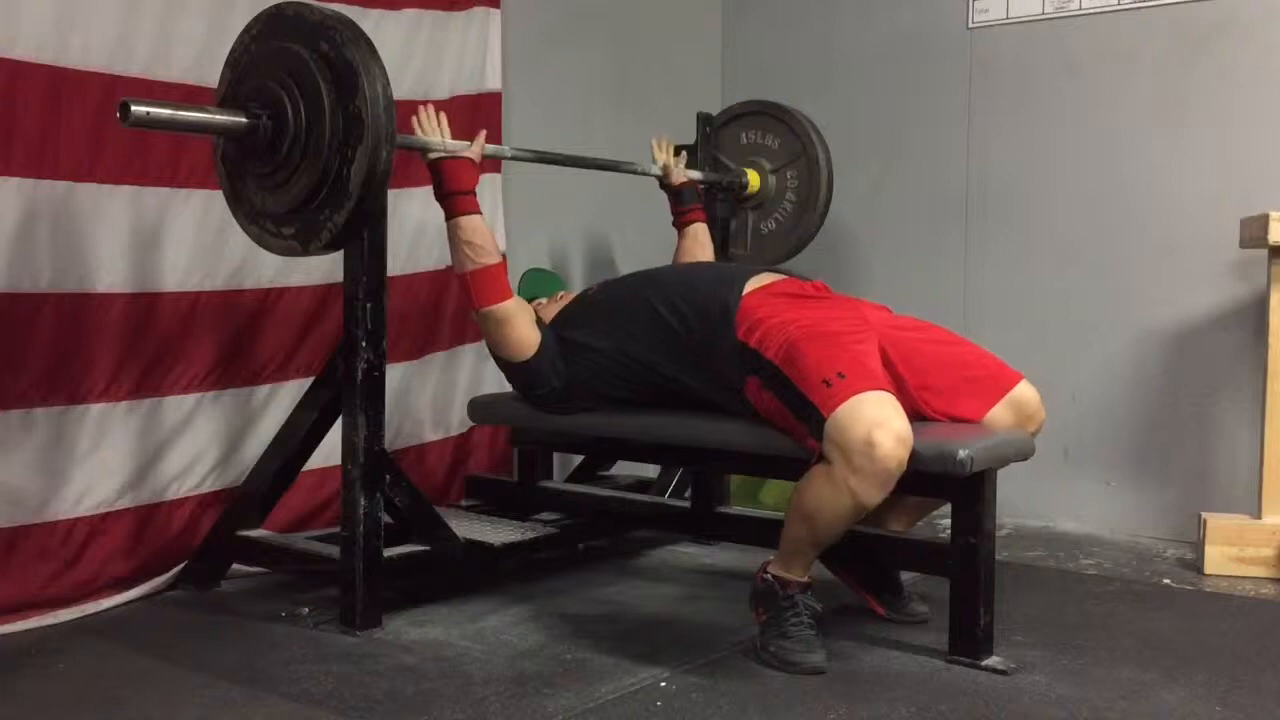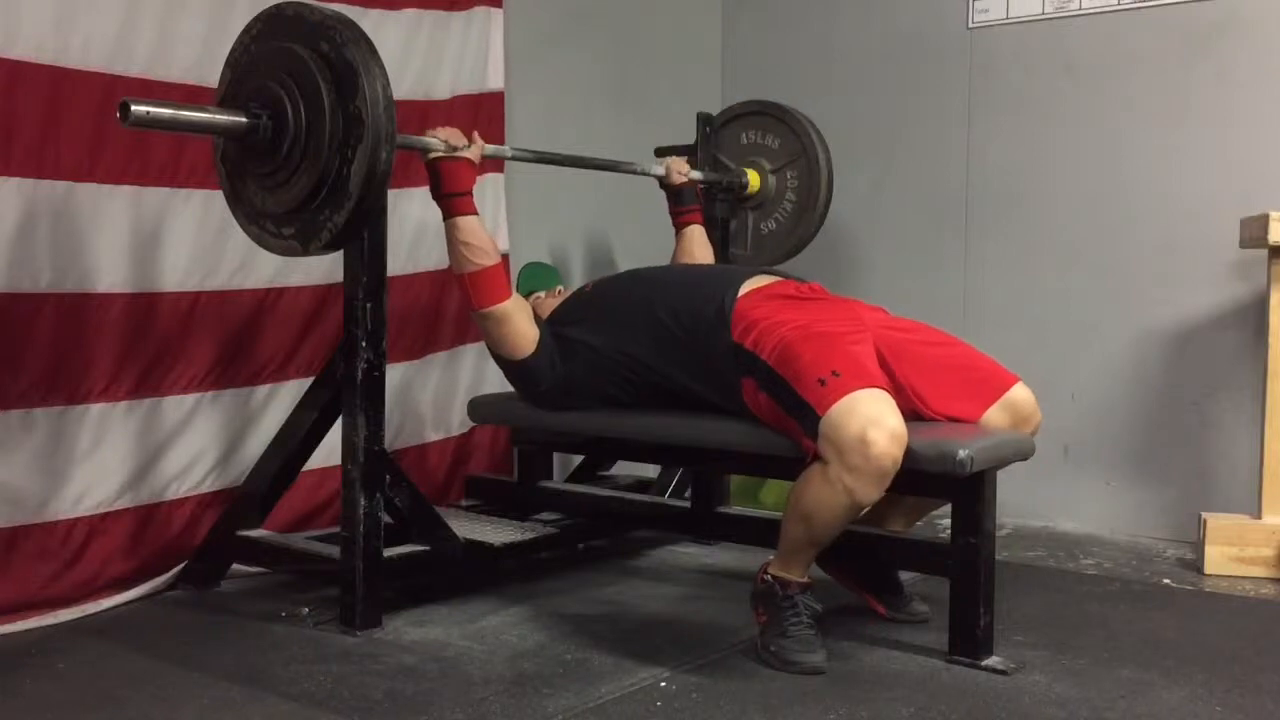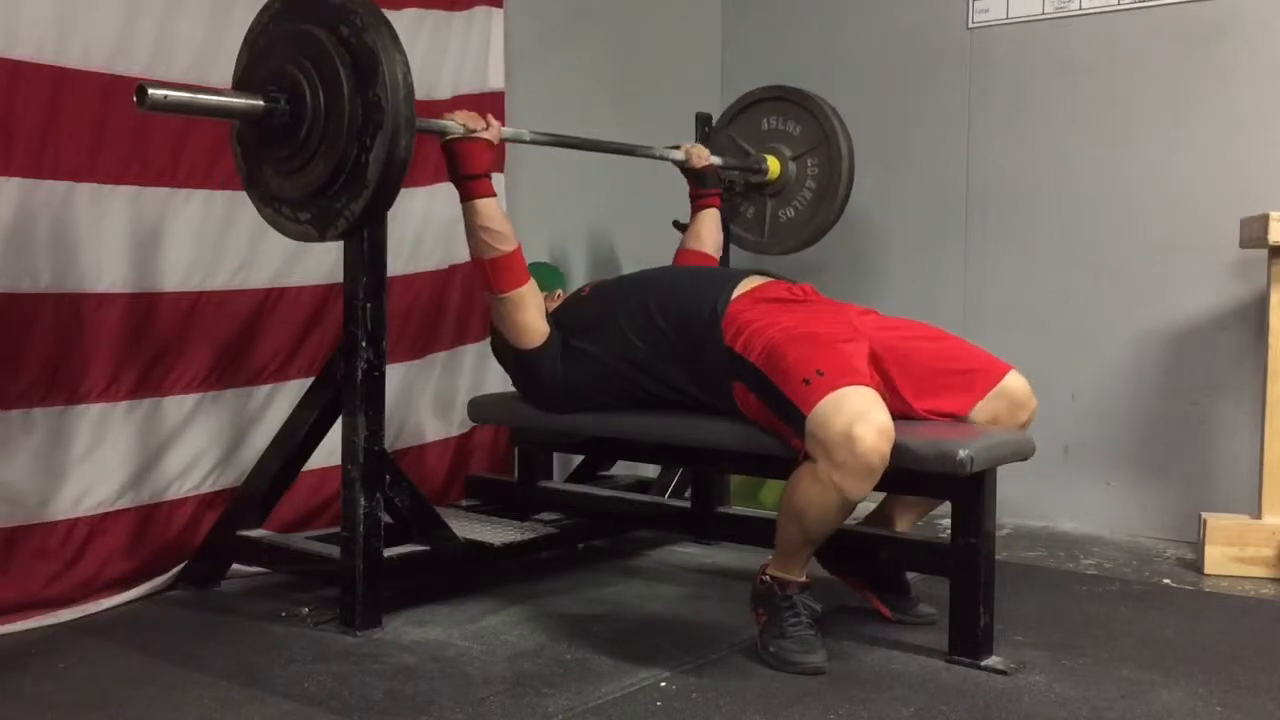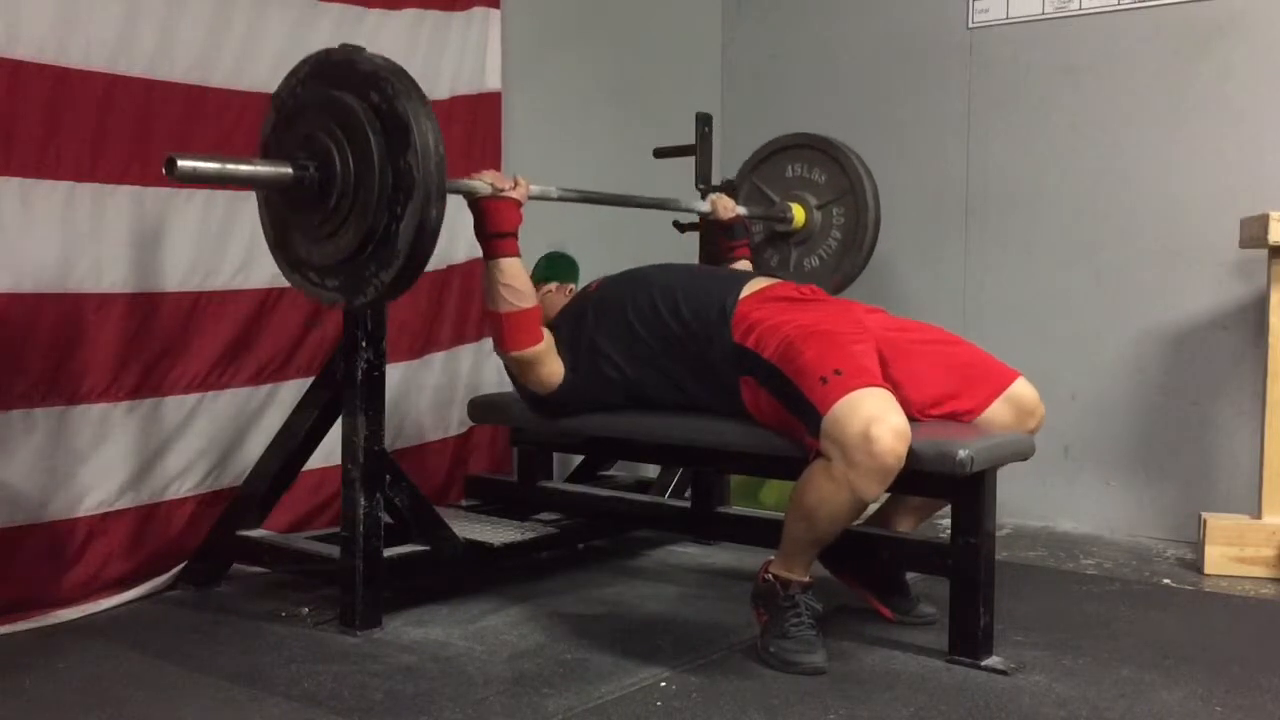
dt=0.7s
person 1, frame 1
left shoulder: (610, 323)
right shoulder: (558, 368)
left elbow: (694, 289)
right elbow: (488, 288)
left wrist: (683, 195)
right wrist: (456, 183)
left knee: (1017, 413)
right knee: (878, 446)
right ankle: (784, 585)
person 1, frame 2
left shoulder: (611, 317)
right shoulder: (555, 363)
left elbow: (695, 285)
right elbow: (490, 296)
left wrist: (684, 199)
right wrist: (454, 187)
left knee: (1014, 415)
right knee: (873, 444)
left ankle: (863, 547)
right ankle: (783, 586)
person 1, frame 3
left shoulder: (617, 324)
right shoulder: (555, 368)
left elbow: (700, 269)
right elbow: (504, 276)
left wrist: (705, 186)
right wrist: (473, 172)
left knee: (1009, 403)
right knee: (859, 439)
left ankle: (869, 551)
right ankle: (782, 586)
person 1, frame 4
left shoulder: (614, 315)
right shoulder: (563, 356)
right elbow: (520, 348)
left wrist: (732, 234)
right wrist: (499, 229)
left knee: (1017, 411)
right knee: (876, 440)
left ankle: (869, 554)
right ankle: (784, 586)
